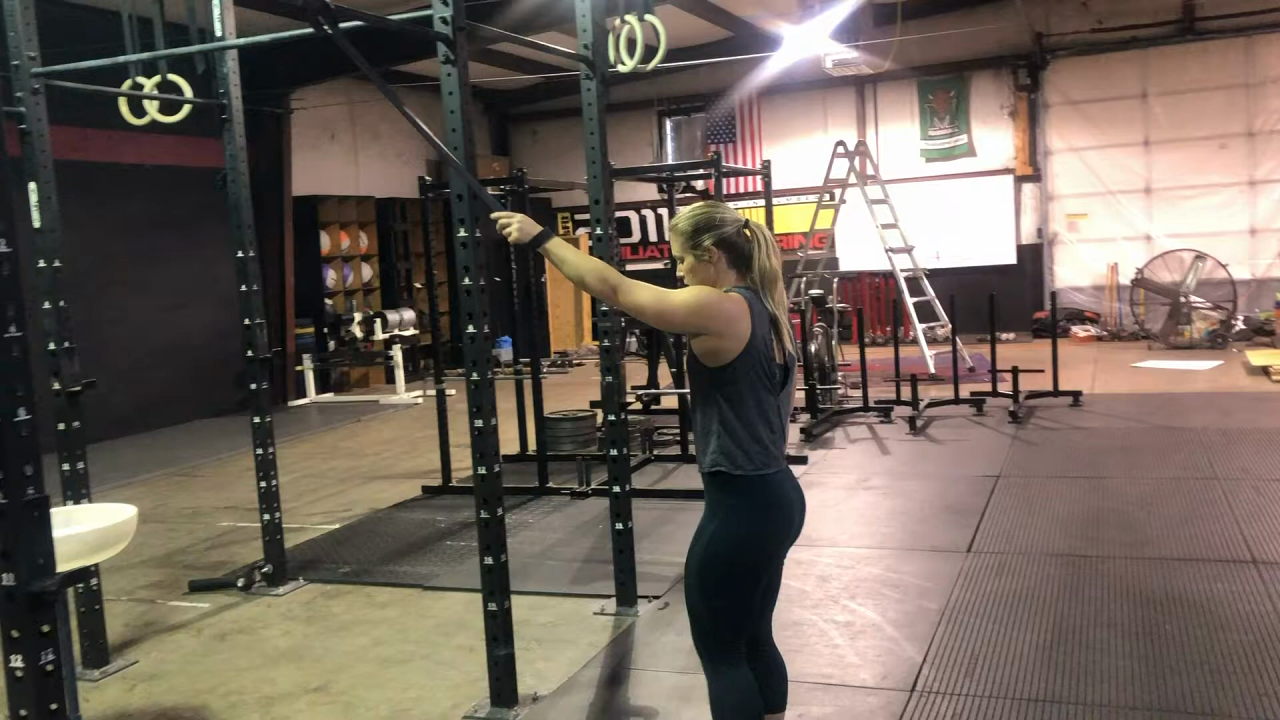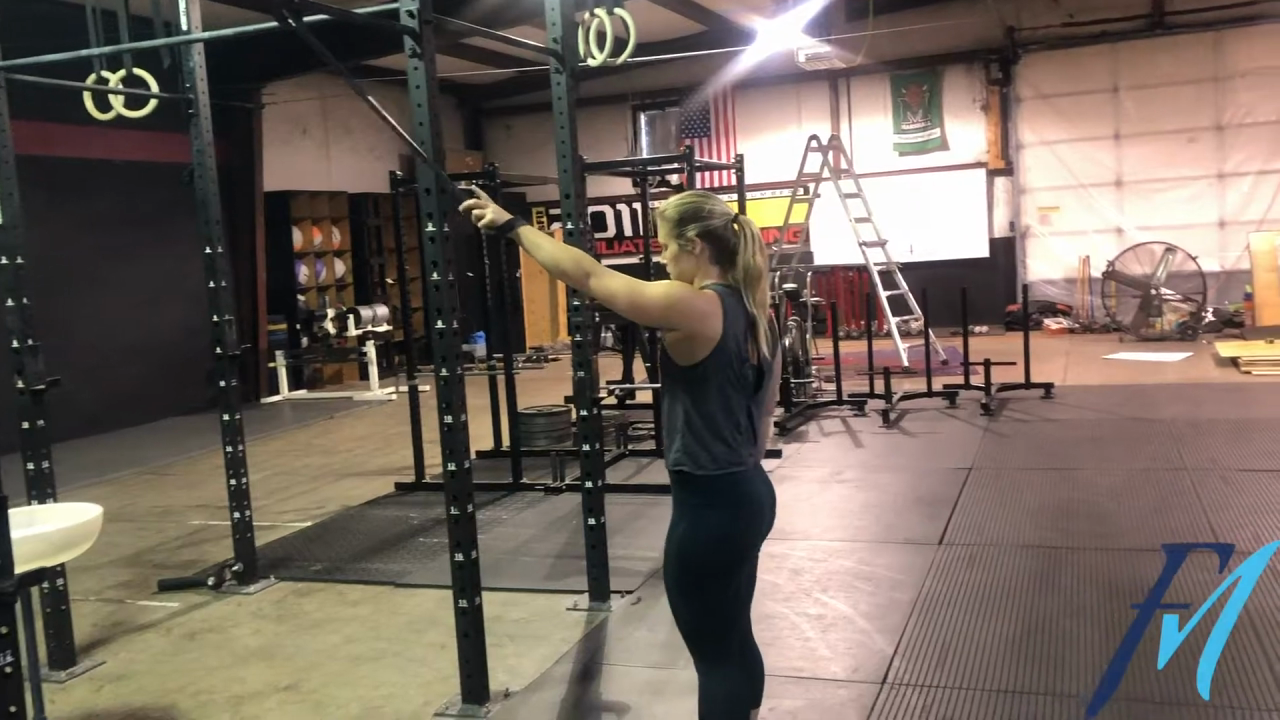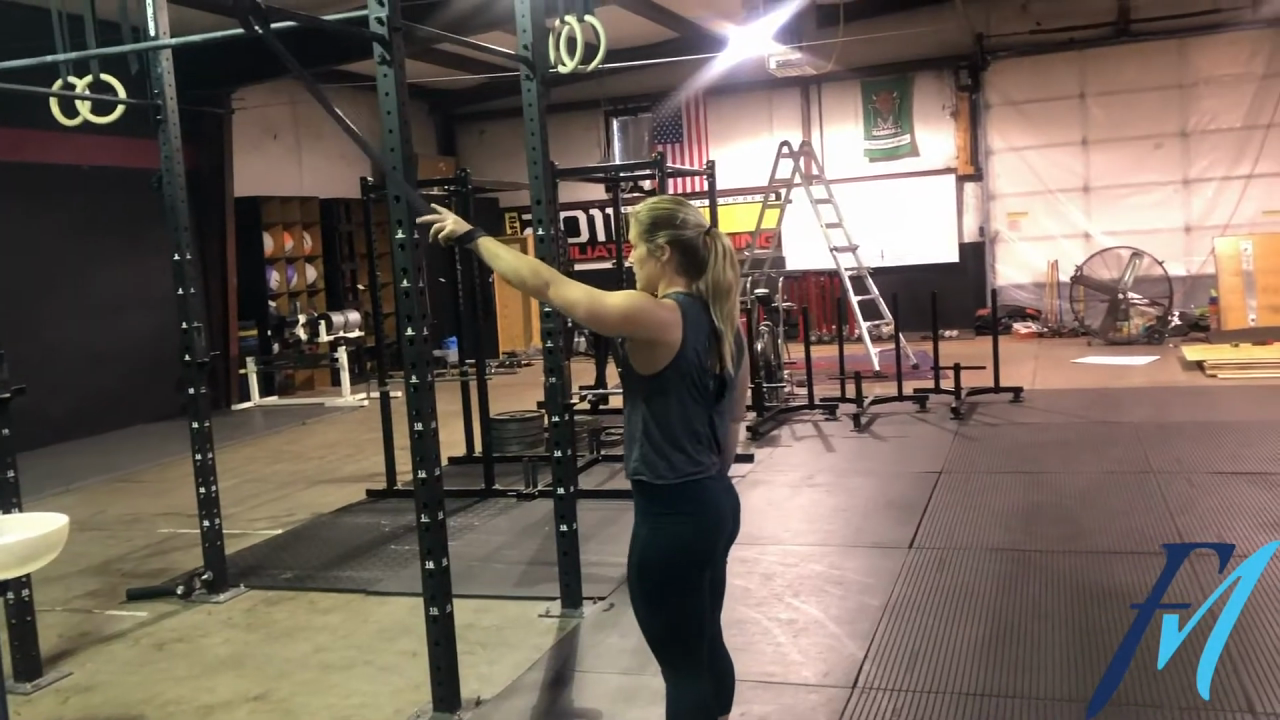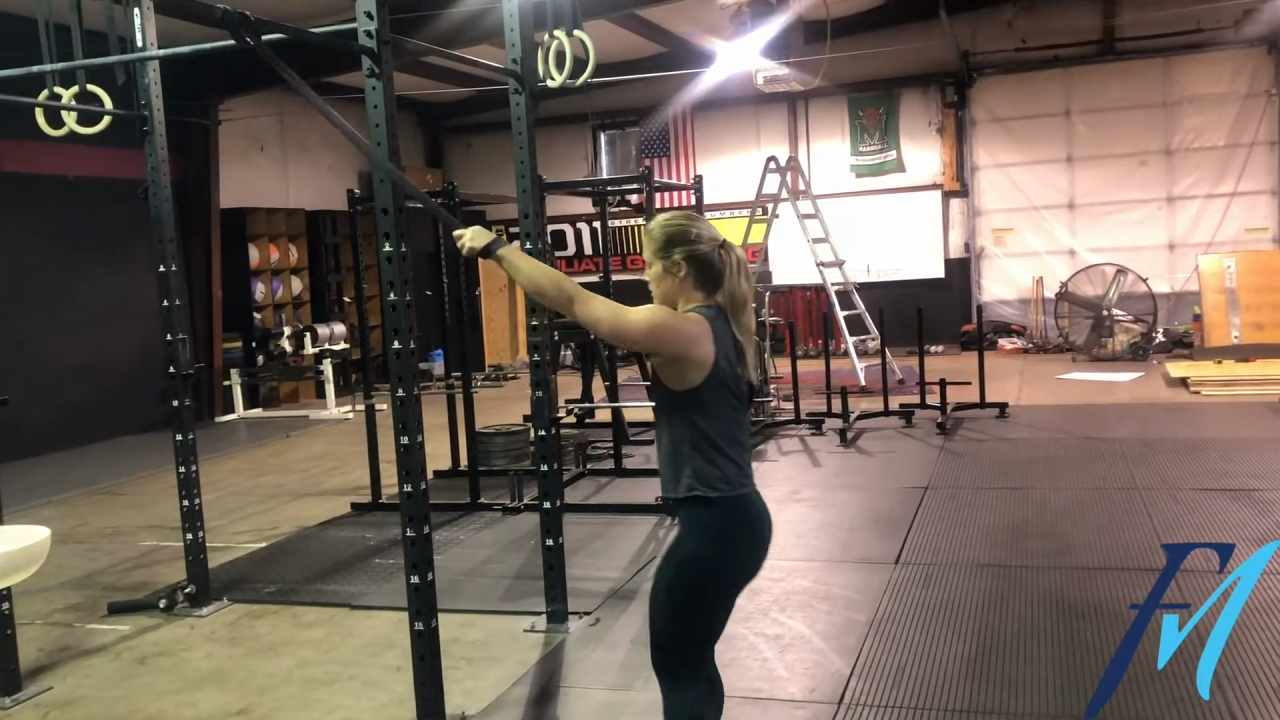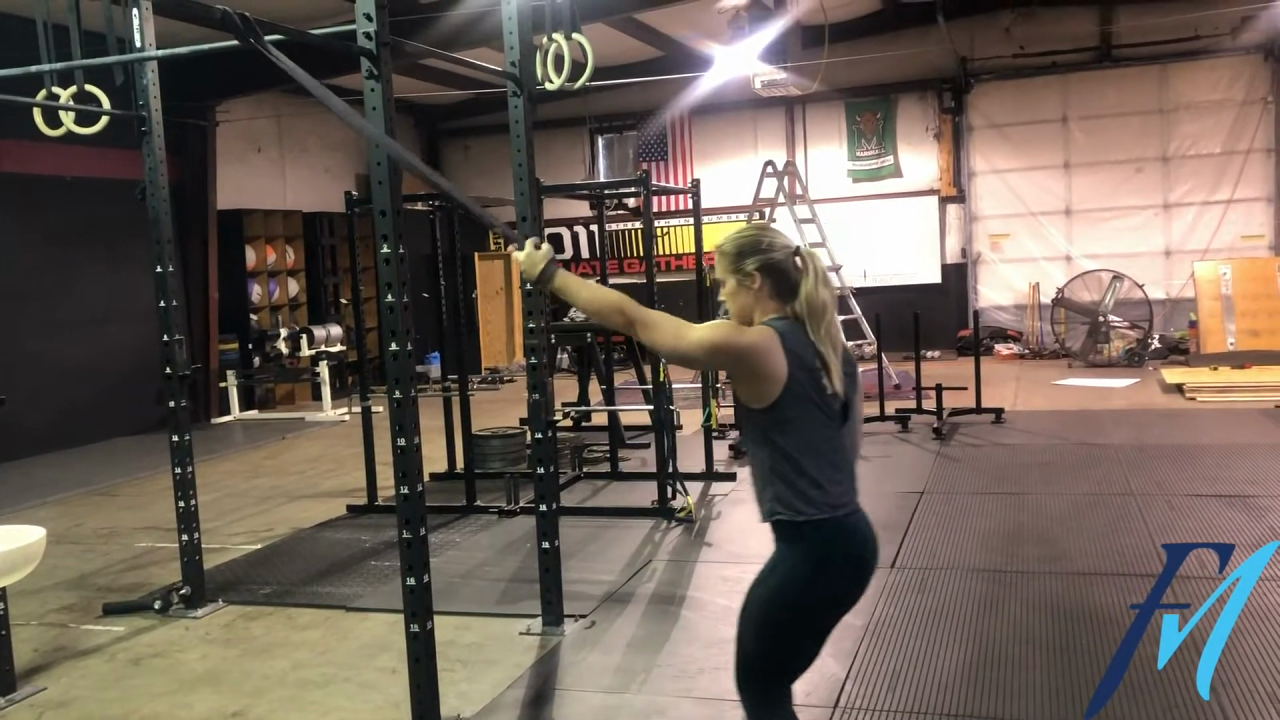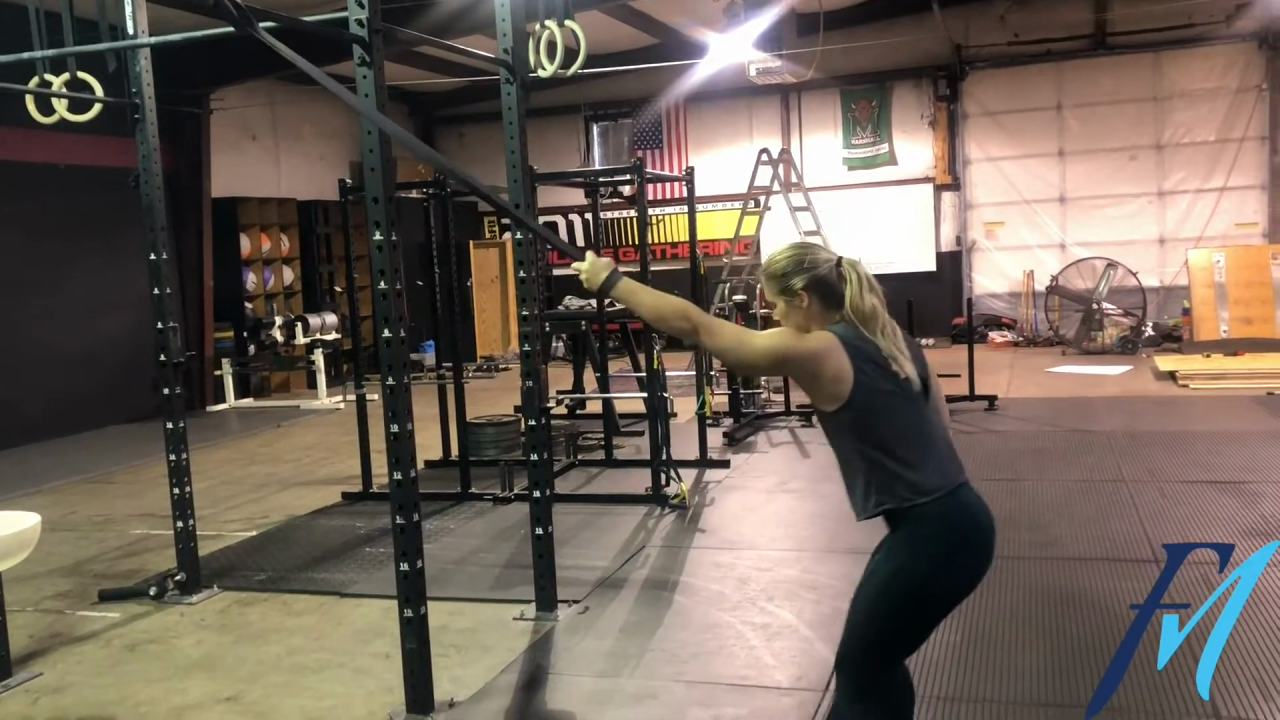
dt=0.5s
person 1, frame 1
left shoulder: (720, 311)
right shoulder: (768, 312)
left elbow: (614, 288)
left wrist: (540, 238)
left hip: (741, 505)
right hip: (776, 496)
left knee: (720, 654)
right knee: (752, 641)
person 1, frame 2
left shoulder: (692, 307)
right shoulder: (753, 312)
left elbow: (587, 275)
left wrist: (512, 225)
left hip: (708, 505)
right hip: (748, 495)
left knee: (715, 655)
right knee: (734, 640)
person 1, frame 3
left shoulder: (654, 318)
right shoulder: (722, 321)
left elbow: (547, 284)
left wrist: (472, 236)
left hip: (671, 514)
right hip: (715, 504)
left knee: (682, 664)
right knee: (704, 646)
person 1, frame 4
left shoulder: (681, 332)
right shoulder: (727, 329)
left elbow: (569, 298)
left wrist: (495, 248)
left hip: (713, 526)
right hip: (739, 517)
left knee: (678, 674)
right knee: (691, 661)
person 1, frame 5
left shoulder: (752, 348)
right shoulder: (829, 344)
left elbow: (631, 319)
left wrist: (548, 271)
left hip: (816, 548)
right hip: (845, 537)
right knee: (768, 673)
person 1, frame 6
left shoulder: (815, 353)
right shoulder: (889, 342)
left elbow: (695, 326)
left wrist: (610, 281)
left hip: (935, 534)
right hip: (954, 520)
left knee: (857, 673)
right knee: (874, 656)
